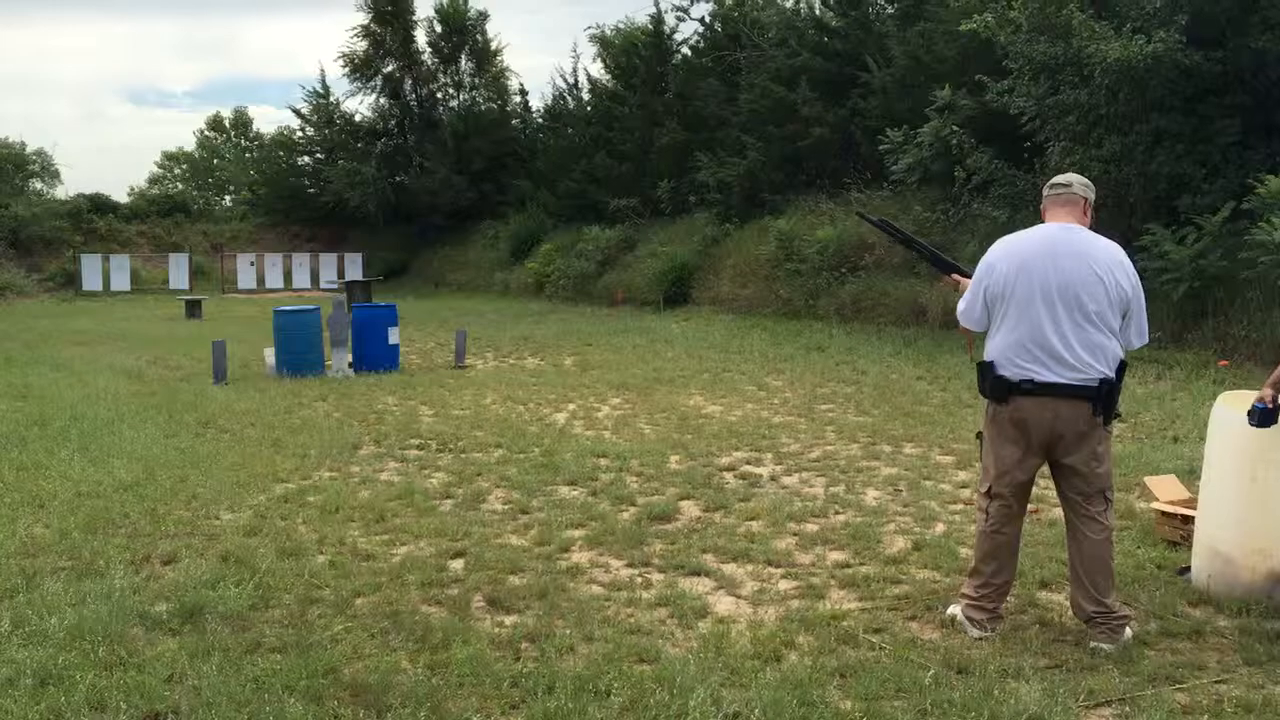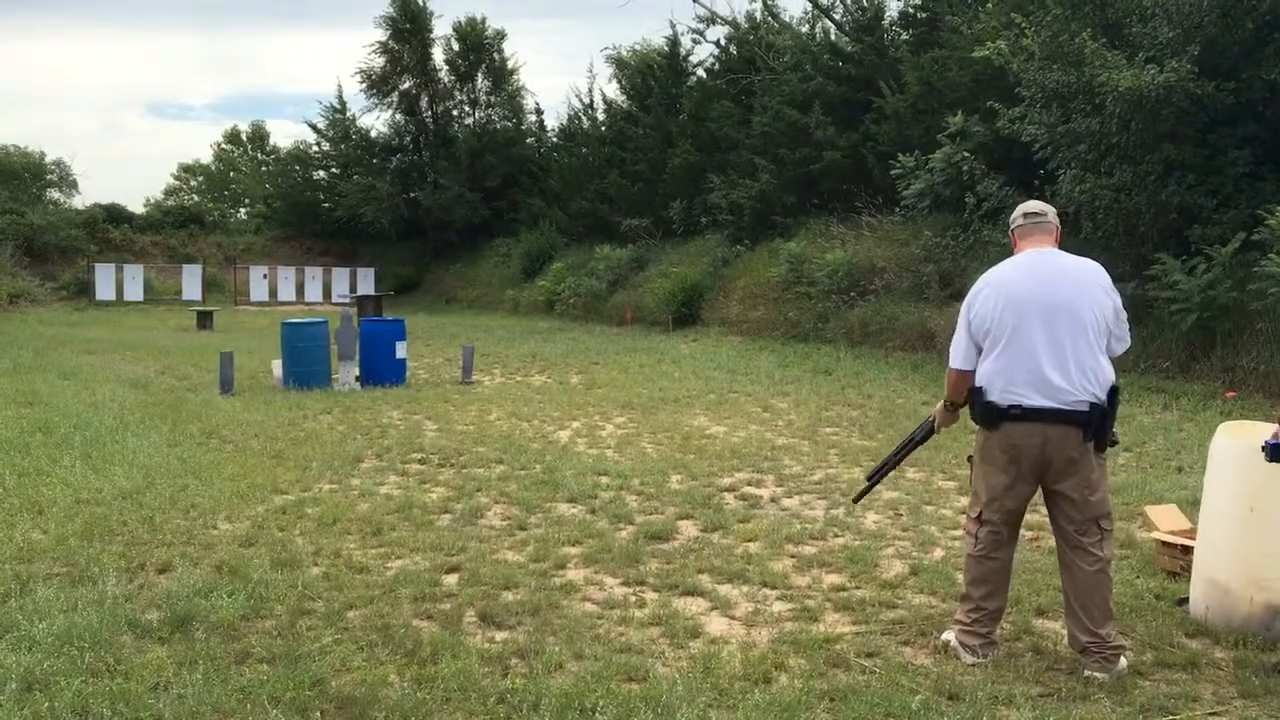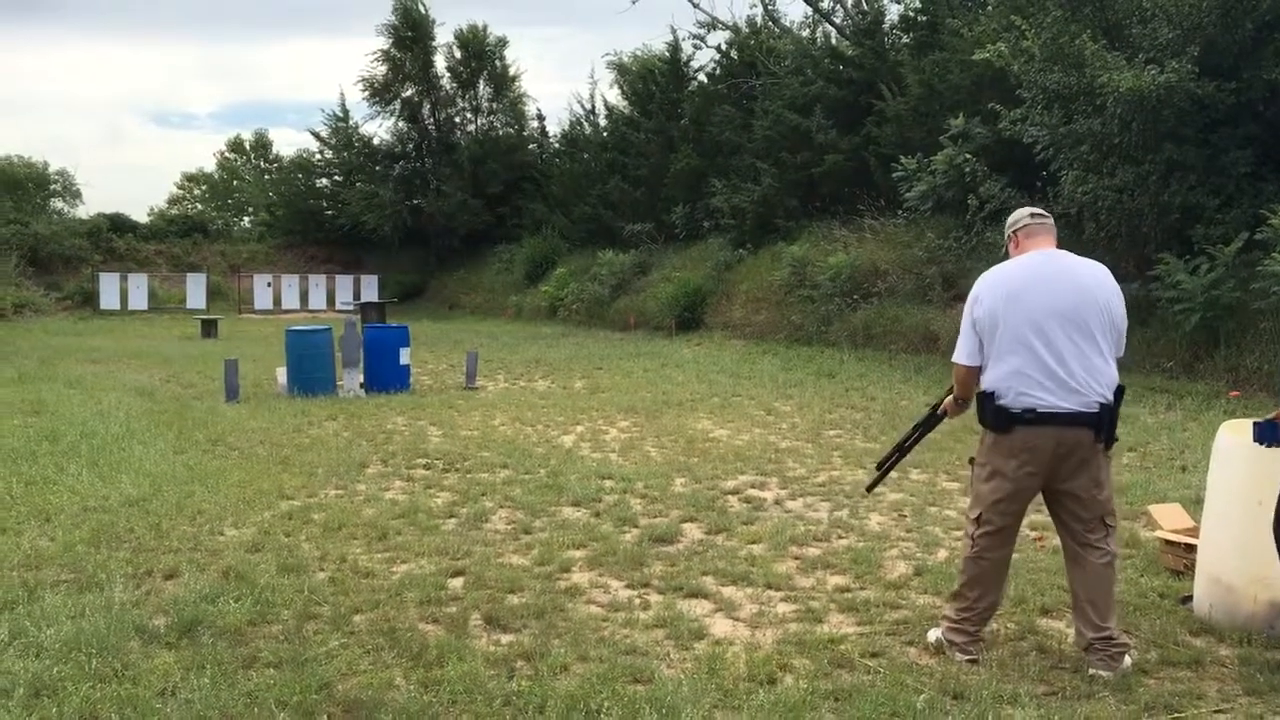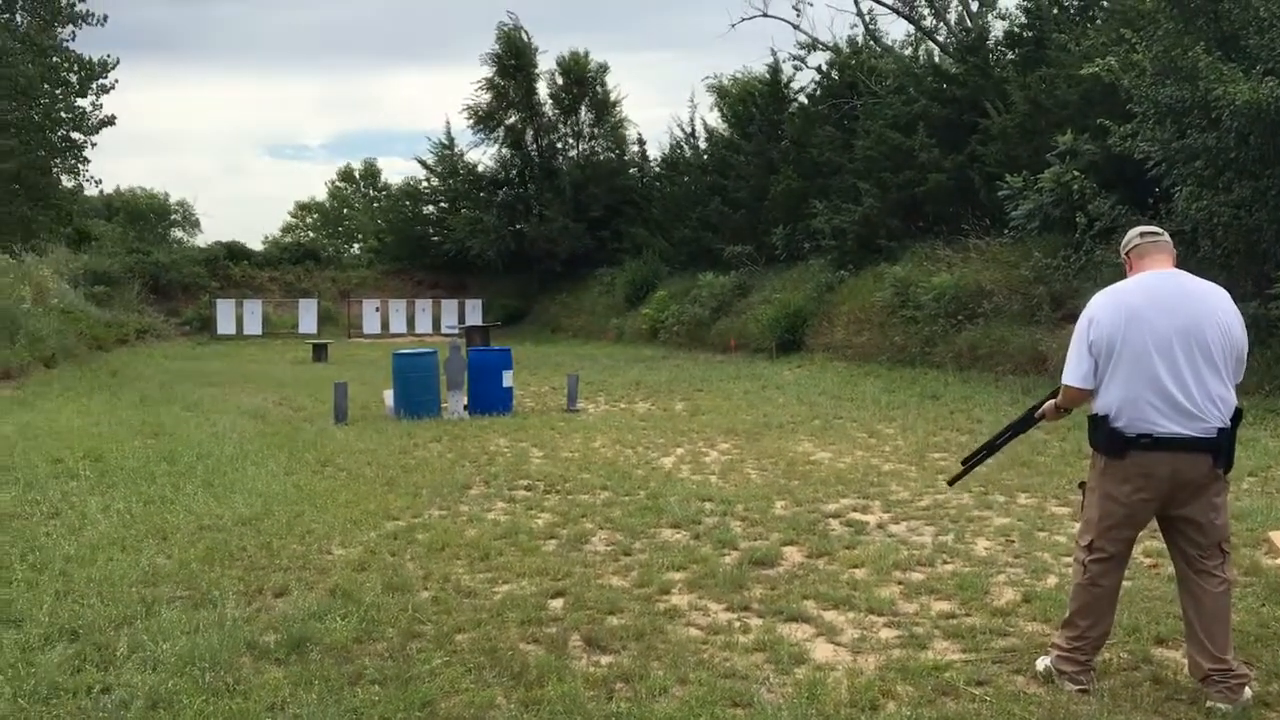
dt=1s
person 1, frame 1
left shoulder: (1005, 250)
right shoulder: (1113, 257)
left elbow: (970, 322)
right elbow: (1132, 339)
left wrist: (969, 290)
left hip: (1015, 402)
right hip: (1084, 407)
left knee: (999, 508)
right knee: (1091, 514)
left ankle: (981, 611)
right ankle: (1104, 622)
person 1, frame 2
left shoulder: (990, 282)
right shoulder: (1094, 275)
left elbow: (962, 367)
right elbow: (1117, 345)
left wrist: (949, 407)
left hip: (1007, 429)
right hip: (1077, 429)
left knee: (990, 533)
right knee: (1087, 541)
left ankle: (974, 637)
right ankle: (1100, 651)
person 1, frame 3
left shoulder: (993, 281)
right shoulder: (1100, 277)
left elbow: (968, 365)
right elbow: (1115, 351)
left wrist: (959, 400)
left hip: (1014, 431)
right hip: (1084, 430)
left knee: (988, 535)
right knee: (1092, 540)
left ankle: (962, 635)
right ankle: (1104, 650)
person 1, frame 4
left shoulder: (1106, 303)
right shoulder: (1219, 300)
left elbow: (1077, 389)
right elbow: (1234, 377)
left wrist: (1058, 406)
left hip: (1128, 455)
right hip: (1202, 455)
left knee: (1099, 560)
right knee: (1207, 567)
left ankle: (1072, 663)
right ankle: (1223, 680)
